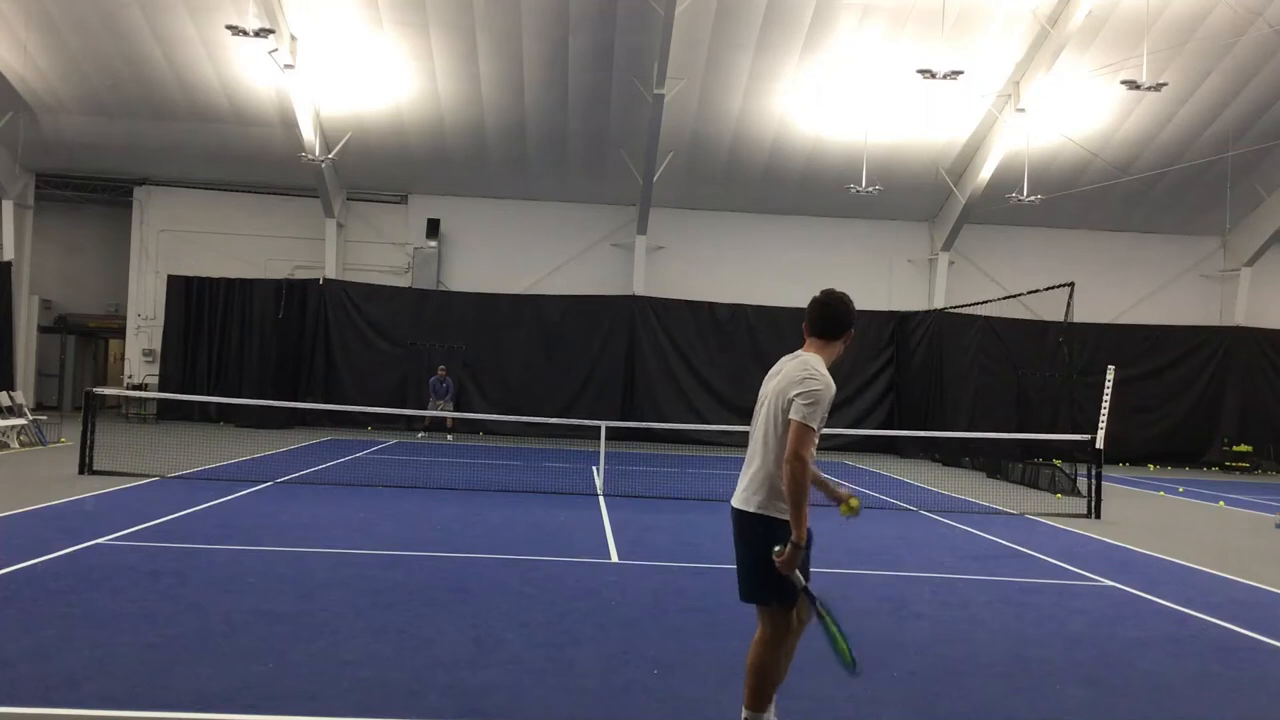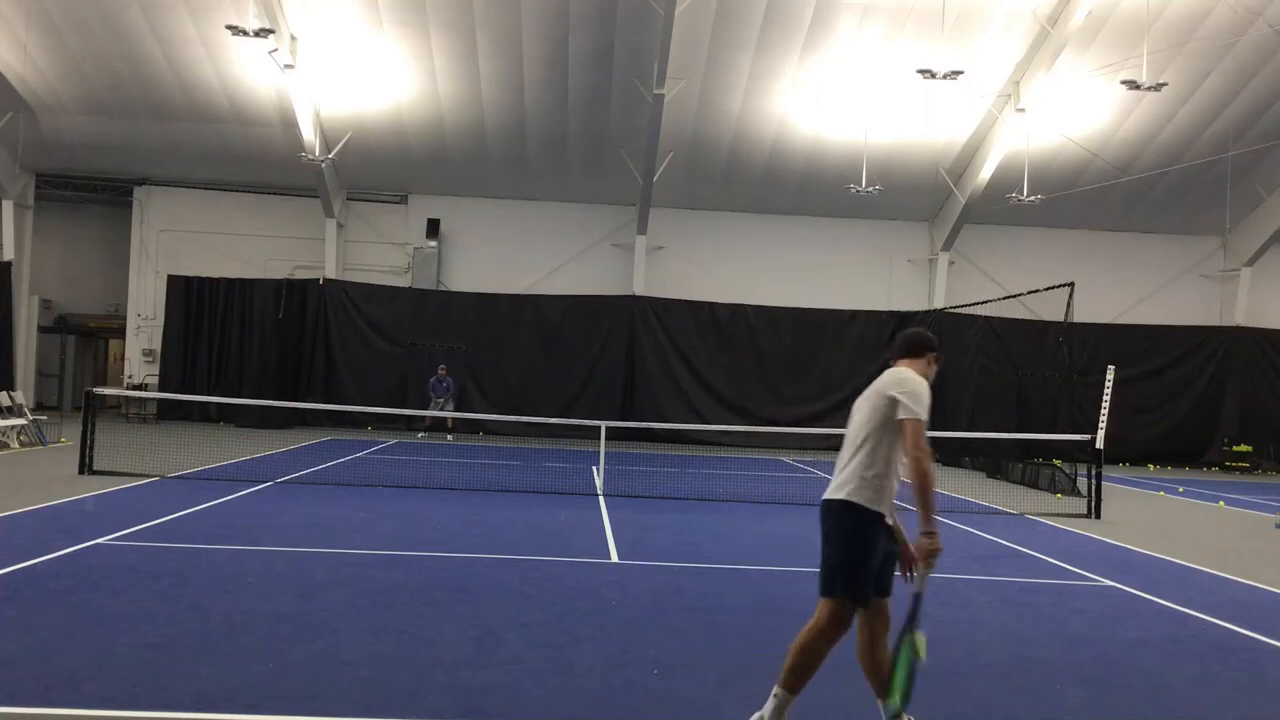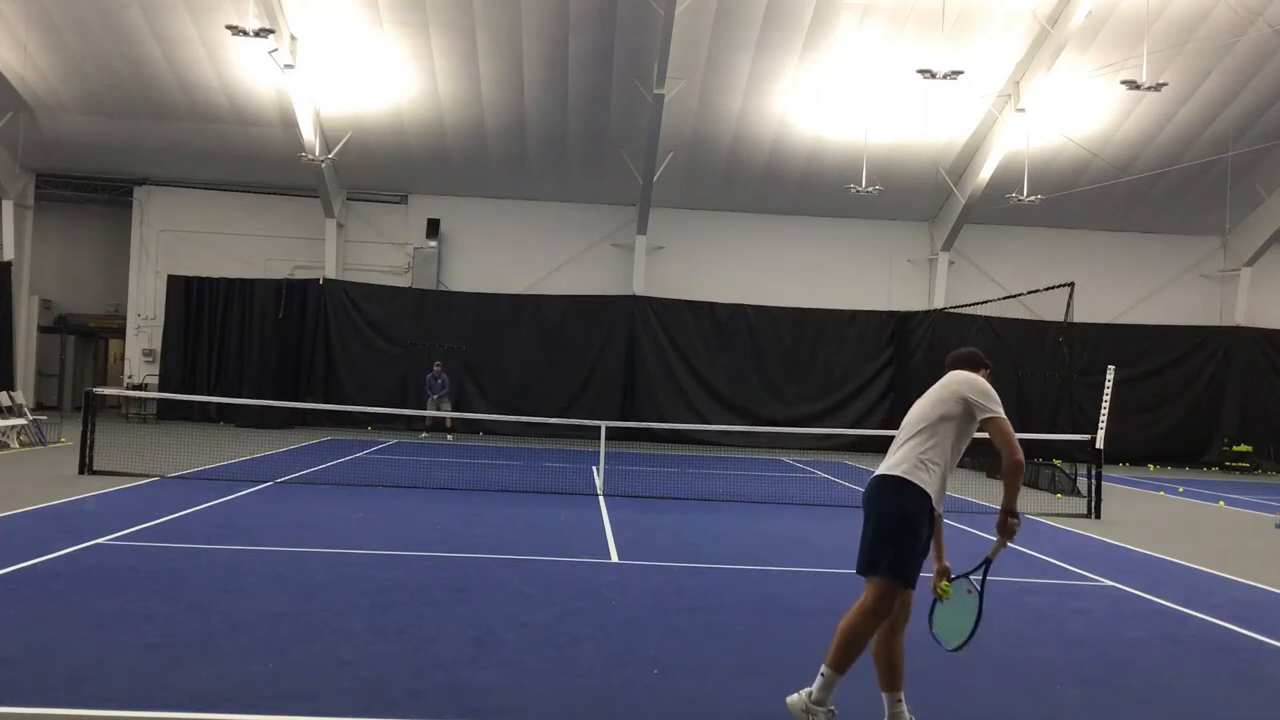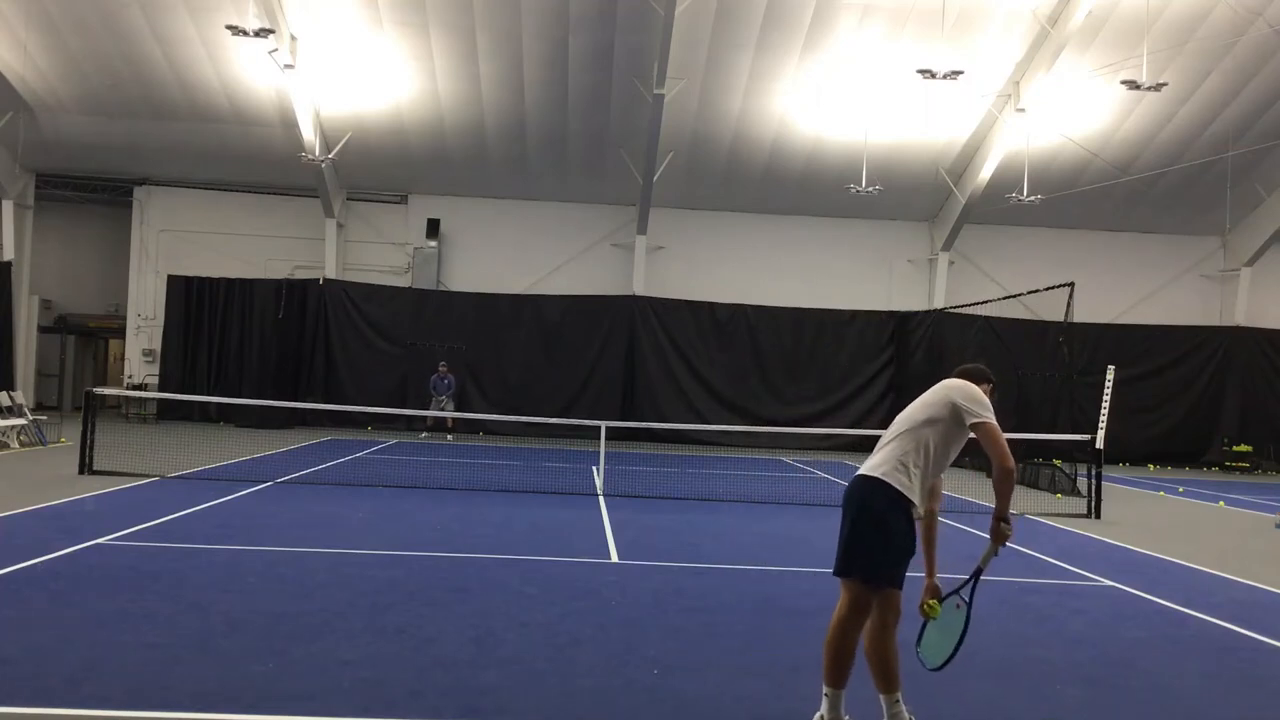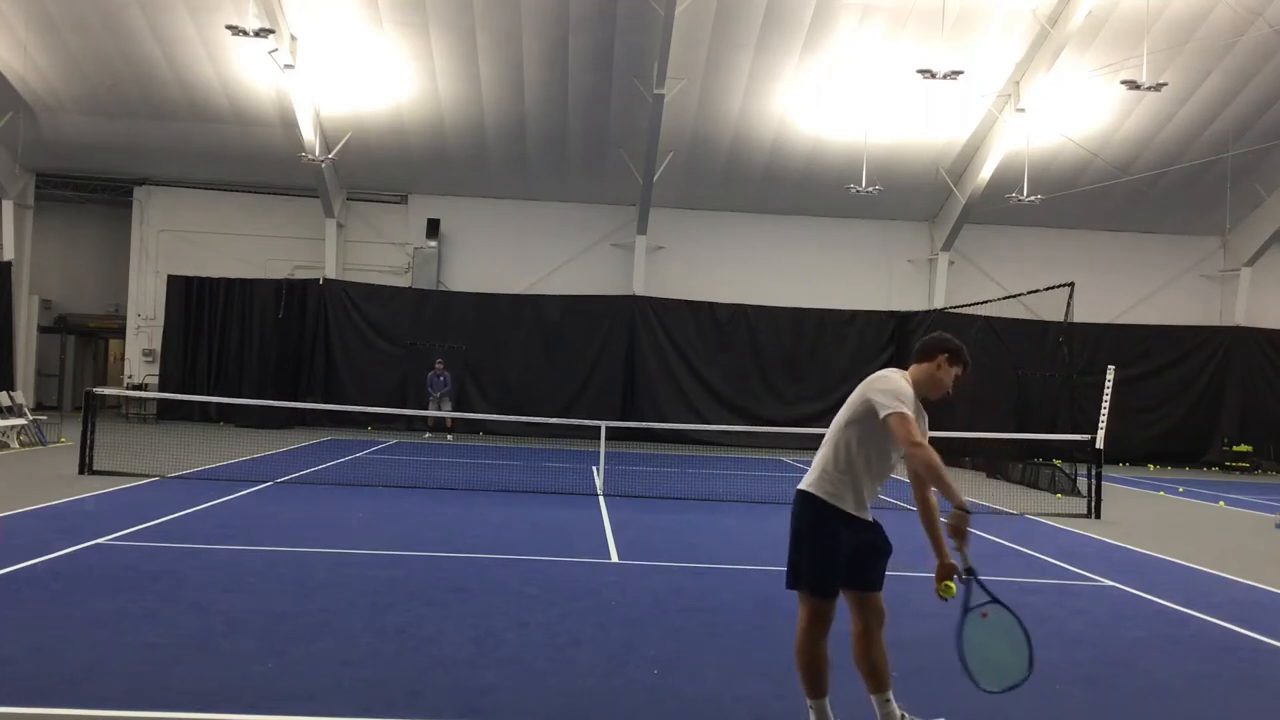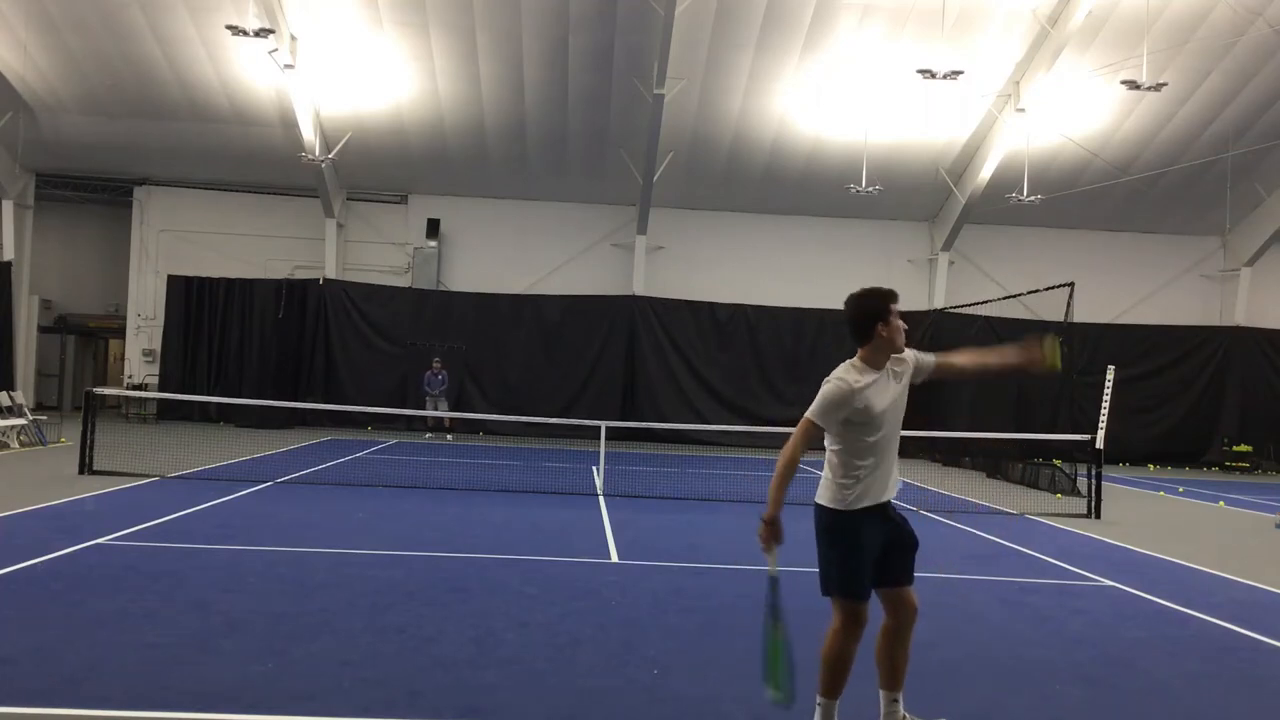
dt=0.7s
person 1, frame 1
left shoulder: (784, 367)
right shoulder: (816, 380)
right elbow: (795, 459)
left wrist: (831, 490)
right wrist: (798, 535)
left hip: (760, 508)
right hip: (770, 516)
left knee: (796, 615)
right knee: (777, 625)
person 1, frame 2
left shoulder: (880, 388)
right shoulder: (911, 382)
right elbow: (918, 455)
left wrist: (900, 542)
right wrist: (928, 529)
left hip: (863, 513)
right hip: (854, 511)
left knee: (876, 618)
right knee: (833, 619)
person 1, frame 3
left shoulder: (940, 397)
right shoulder: (974, 384)
left elbow: (930, 487)
right elbow: (1014, 457)
left wrist: (940, 560)
right wrist: (1008, 511)
left hip: (898, 494)
right hip: (900, 494)
left knee: (897, 612)
right knee: (878, 601)
person 1, frame 4
left shoulder: (944, 415)
right shoulder: (969, 392)
left elbow: (930, 508)
right elbow: (1004, 465)
left wrist: (930, 576)
right wrist: (1001, 517)
left hip: (893, 505)
right hip: (879, 496)
left knee: (885, 615)
right knee: (856, 605)
person 1, frame 5
left shoulder: (915, 413)
right shoulder: (890, 384)
left elbow: (923, 491)
right elbow: (917, 448)
left wrist: (942, 555)
right wrist: (958, 505)
left hip: (858, 516)
right hip: (822, 506)
left knee: (871, 615)
right knee: (817, 617)
person 1, frame 6
left shoulder: (901, 363)
right shoulder: (844, 386)
left elbow: (955, 362)
right elbow: (797, 444)
left wrist: (1014, 357)
right wrist: (772, 509)
left hip: (881, 509)
right hip: (844, 515)
left knee: (904, 609)
right knee: (849, 620)
